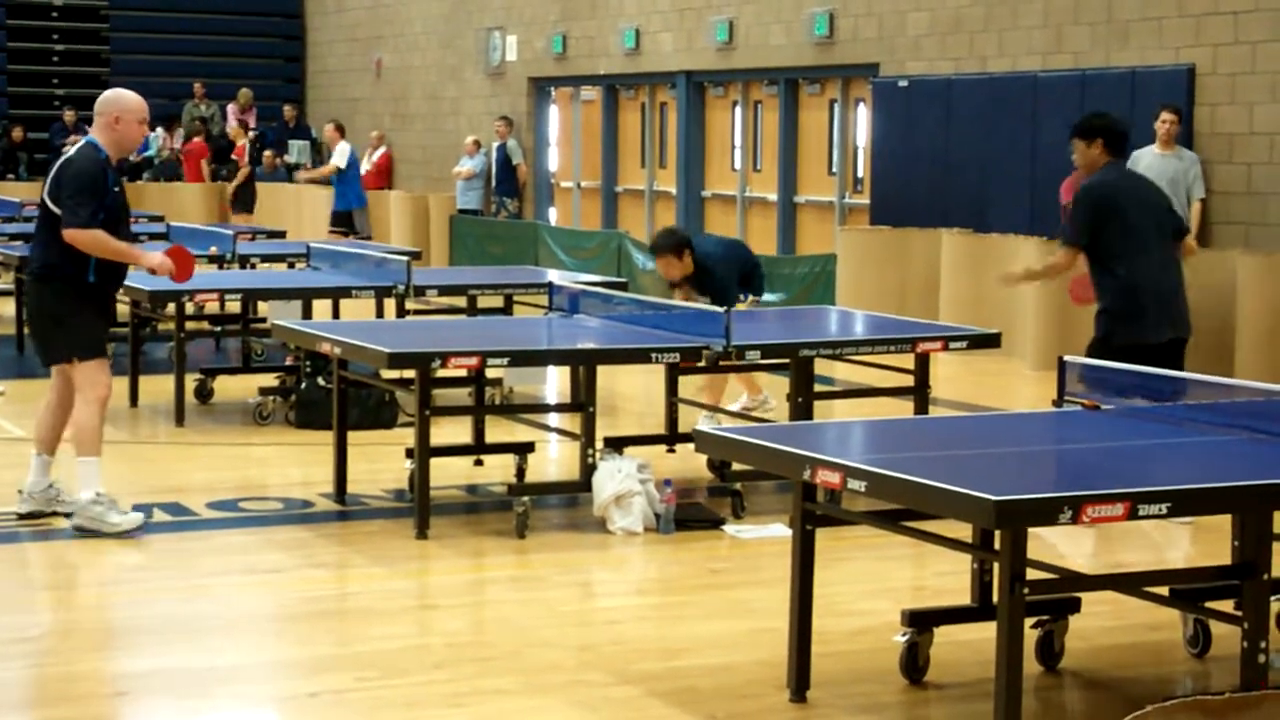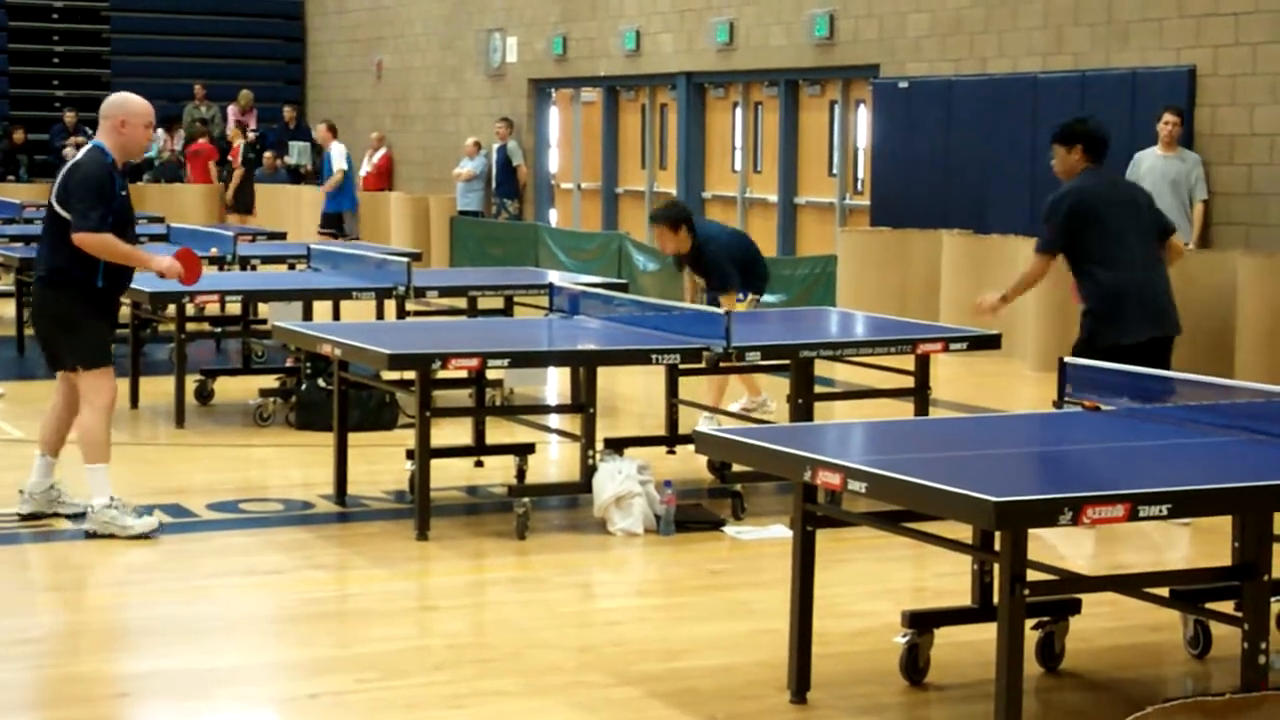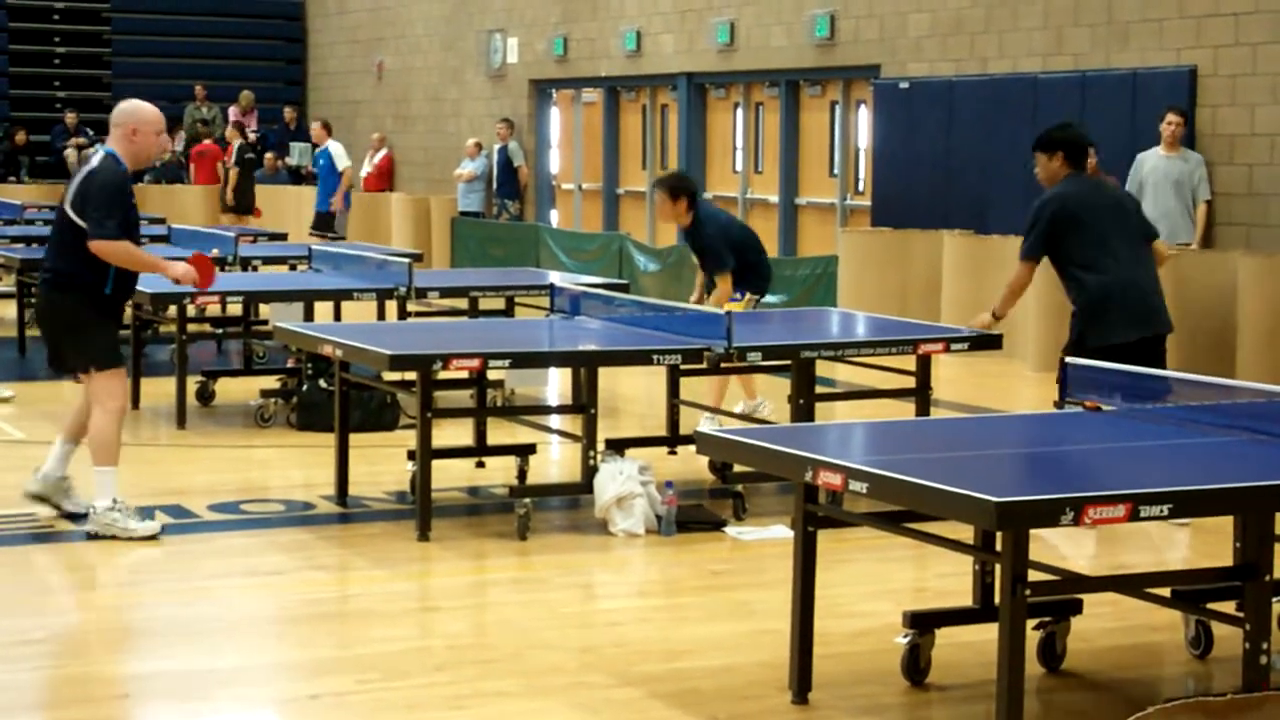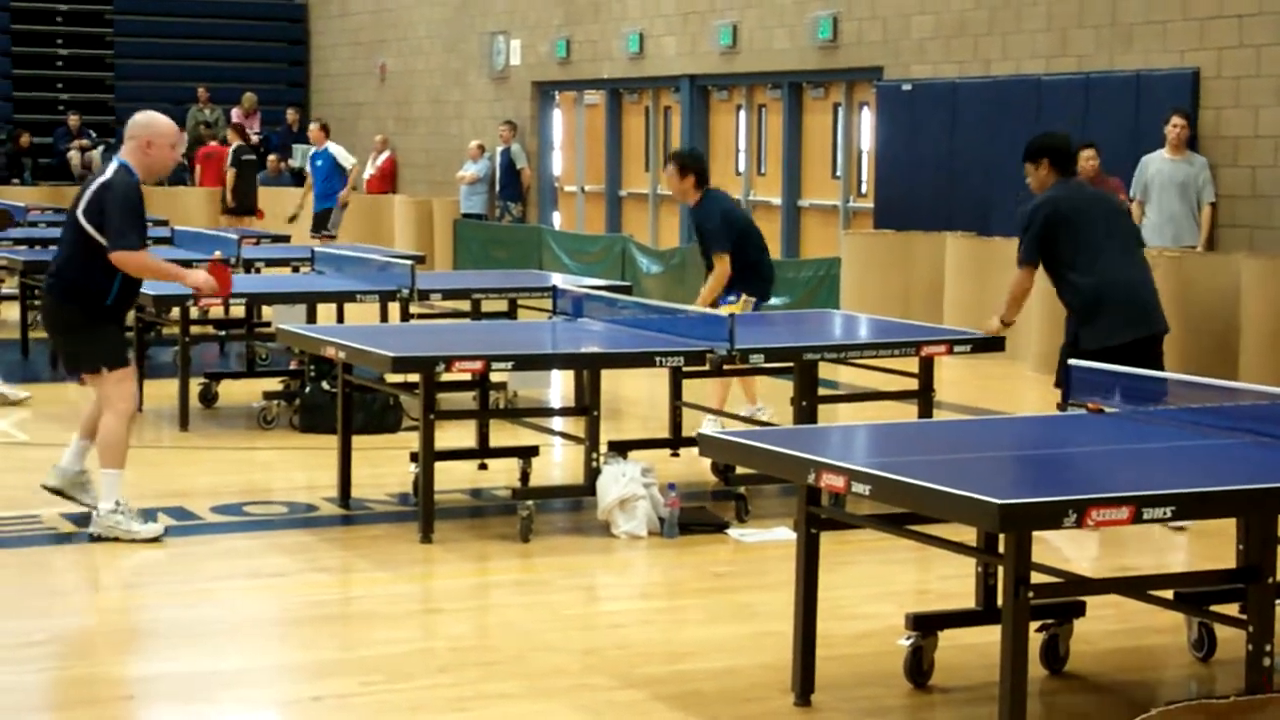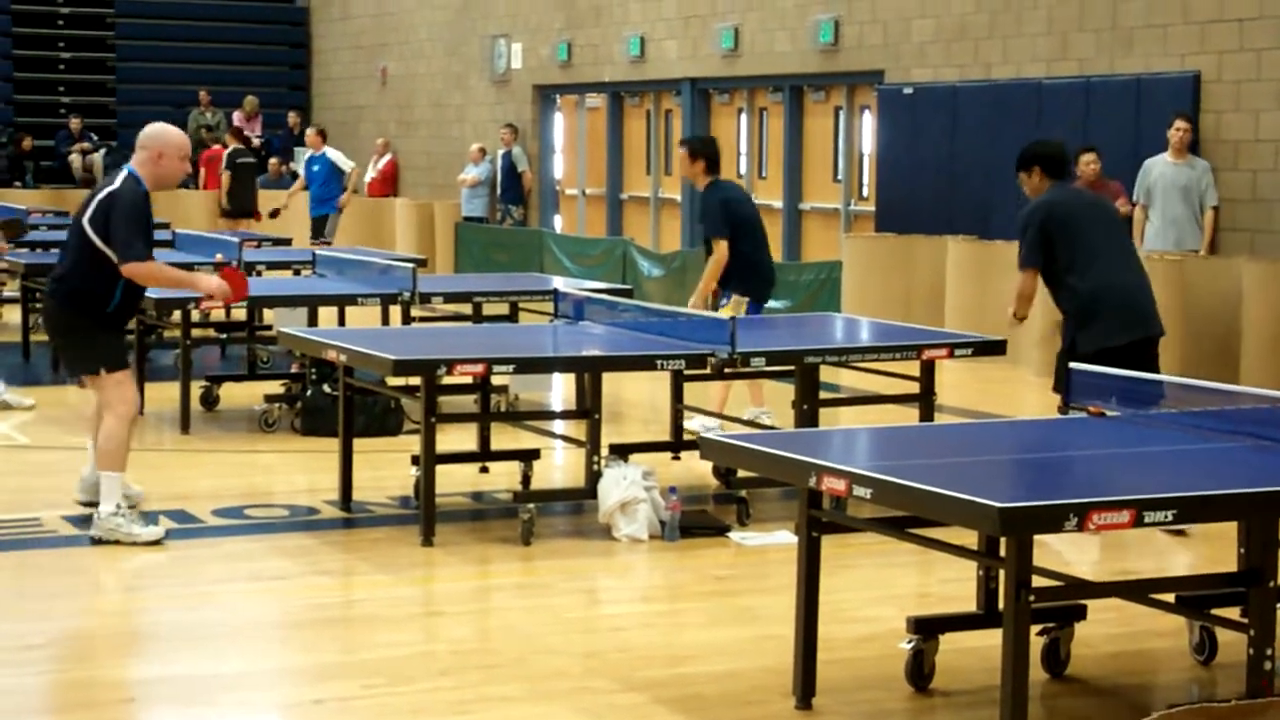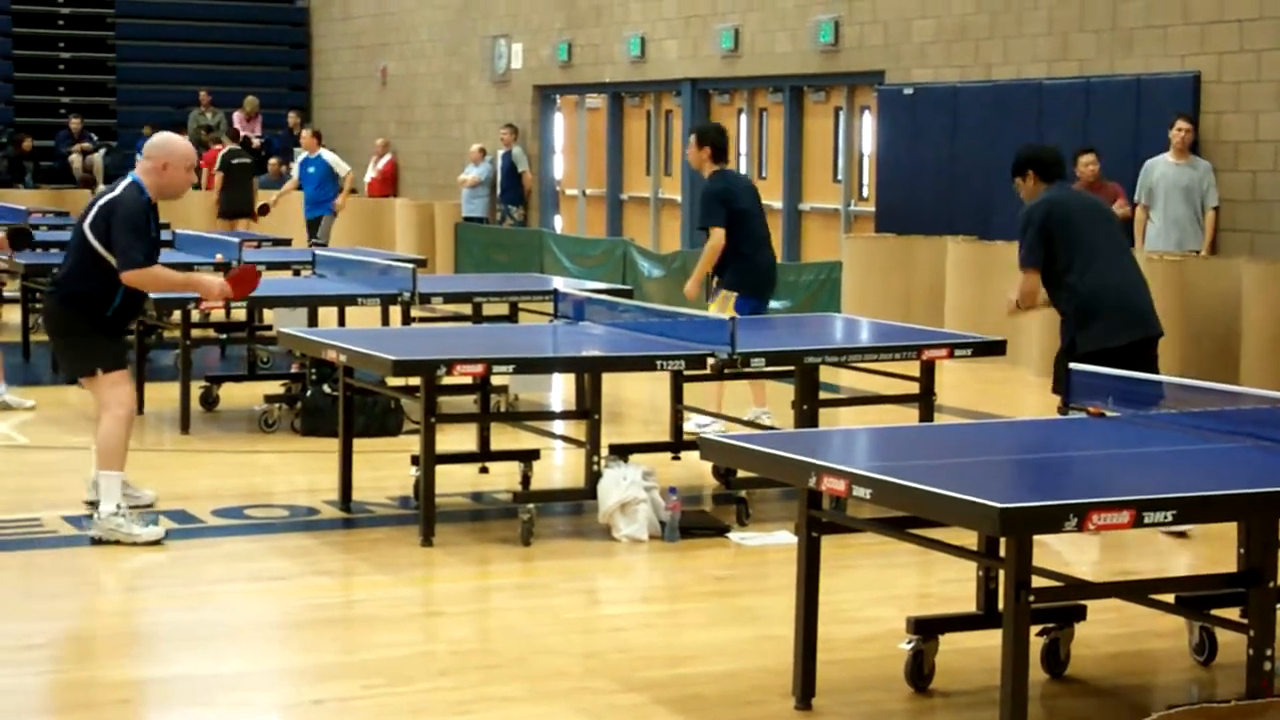
dt=0.1s
person 1, frame 1
left shoulder: (101, 165)
right shoulder: (83, 164)
right elbow: (76, 232)
left wrist: (137, 258)
right wrist: (142, 257)
left hip: (79, 293)
right hip: (63, 293)
left knee: (66, 391)
right knee: (94, 390)
left ankle: (37, 490)
right ankle: (90, 500)
person 1, frame 2
left shoulder: (103, 168)
right shoulder: (92, 168)
right elbow: (86, 236)
left wrist: (140, 260)
right wrist: (151, 260)
left hip: (78, 297)
right hip: (70, 299)
left knee: (71, 396)
right knee: (99, 396)
left ankle: (41, 492)
right ankle: (102, 508)
person 1, frame 3
left shoulder: (110, 173)
right shoulder: (106, 176)
right elbow: (103, 244)
right wrist: (166, 268)
left hip: (82, 300)
right hip: (75, 301)
left knee: (99, 395)
right knee: (112, 398)
left ankle: (51, 476)
right ankle: (106, 509)
person 1, frame 4
left shoulder: (119, 181)
right shoulder: (119, 188)
right elbow: (125, 256)
right wrist: (185, 277)
left hip: (86, 305)
right hip: (78, 310)
left knee: (113, 392)
right knee: (122, 399)
left ankle: (69, 471)
right ankle: (108, 513)
person 1, frame 5
left shoulder: (127, 190)
right shoulder: (127, 197)
right elbow: (135, 266)
right wrist: (197, 282)
left hip: (89, 309)
right hip: (79, 313)
left knee: (116, 396)
right knee: (122, 402)
left ankle: (96, 480)
right ankle: (109, 515)
person 1, frame 6
left shoulder: (141, 200)
right shoulder: (128, 204)
right elbow: (134, 273)
right wrist: (198, 284)
left hip: (101, 314)
right hip: (76, 316)
left knee: (122, 398)
right knee: (117, 404)
left ankle: (106, 482)
right ankle: (110, 515)
person 2, frame 1
left shoulder: (1091, 191)
right shoulder: (1149, 188)
left elbow: (1066, 261)
right elbow: (1187, 245)
left wrist: (1028, 273)
left hip: (1125, 315)
right hip: (1171, 314)
person 2, frame 2
left shoulder: (1068, 196)
right shoulder: (1136, 192)
left elbow: (1039, 268)
right elbow: (1176, 248)
left wrist: (1001, 298)
left hip: (1111, 318)
right hip: (1160, 317)
person 2, frame 3
left shoulder: (1052, 203)
right shoulder: (1120, 196)
left elbow: (1022, 277)
right elbow: (1159, 253)
left wrist: (995, 314)
left hip: (1100, 320)
right hip: (1150, 316)
person 2, frame 4
left shoulder: (1042, 208)
right shoulder: (1111, 200)
left elbow: (1022, 283)
right elbow: (1136, 258)
left wrist: (1004, 321)
left hip: (1096, 323)
right hip: (1146, 318)
person 2, frame 5
left shoulder: (1038, 211)
right shoulder: (1101, 205)
left elbow: (1028, 286)
left wrist: (1018, 314)
left hip: (1092, 327)
right hip: (1142, 320)
person 2, frame 6
left shoulder: (1036, 211)
right shoulder: (1097, 204)
left elbow: (1030, 286)
left wrist: (1019, 304)
left hip: (1091, 325)
right hip: (1139, 318)
person 3, frame 1
left shoulder: (715, 270)
right shoulder: (675, 266)
right elbow: (683, 290)
left hip: (746, 284)
left ankle: (710, 416)
right ankle: (756, 396)
person 3, frame 2
left shoulder: (713, 251)
right shoulder: (685, 241)
left elbow: (730, 309)
right elbow: (690, 272)
left hip: (748, 280)
right hip: (724, 282)
left ankle: (710, 418)
right ankle: (757, 399)
person 3, frame 3
left shoulder: (710, 231)
right shoulder: (689, 220)
left elbow: (724, 288)
right wrist: (698, 292)
left hip: (749, 279)
right hip: (729, 272)
left ankle: (711, 417)
right ankle: (753, 403)
person 3, frame 4
left shoulder: (710, 214)
right shoulder: (712, 201)
left elbow: (723, 270)
left wrist: (699, 308)
right wrist: (708, 293)
left hip: (748, 282)
right hip: (748, 277)
left ankle: (714, 419)
right ankle: (754, 408)
person 3, frame 5
left shoulder: (714, 200)
right shoulder: (727, 190)
left elbow: (721, 253)
left wrist: (699, 295)
right wrist: (711, 287)
left hip: (746, 282)
right hip: (754, 276)
left ankle: (713, 419)
right ankle: (758, 411)
person 3, frame 6
left shoulder: (713, 189)
right shoulder: (742, 182)
left elbow: (717, 241)
left wrist: (695, 280)
left hip: (739, 278)
right hip: (763, 274)
left ankle: (712, 417)
right ankle: (761, 411)
